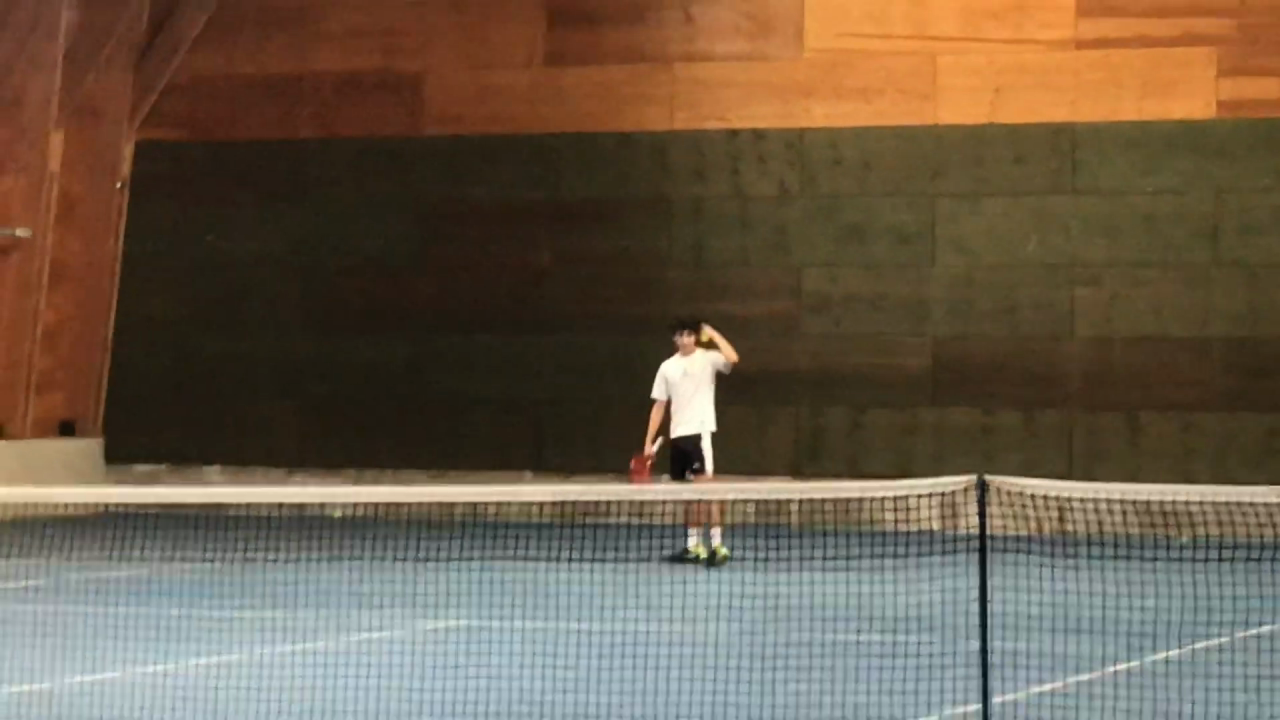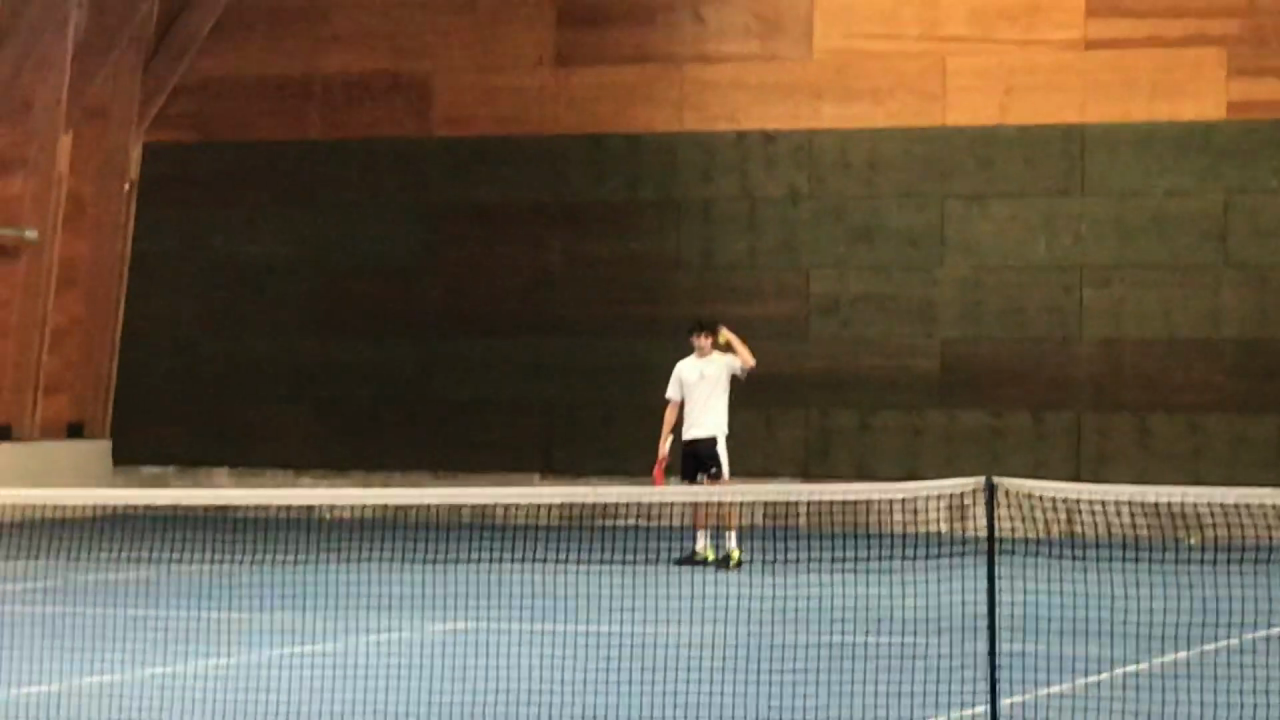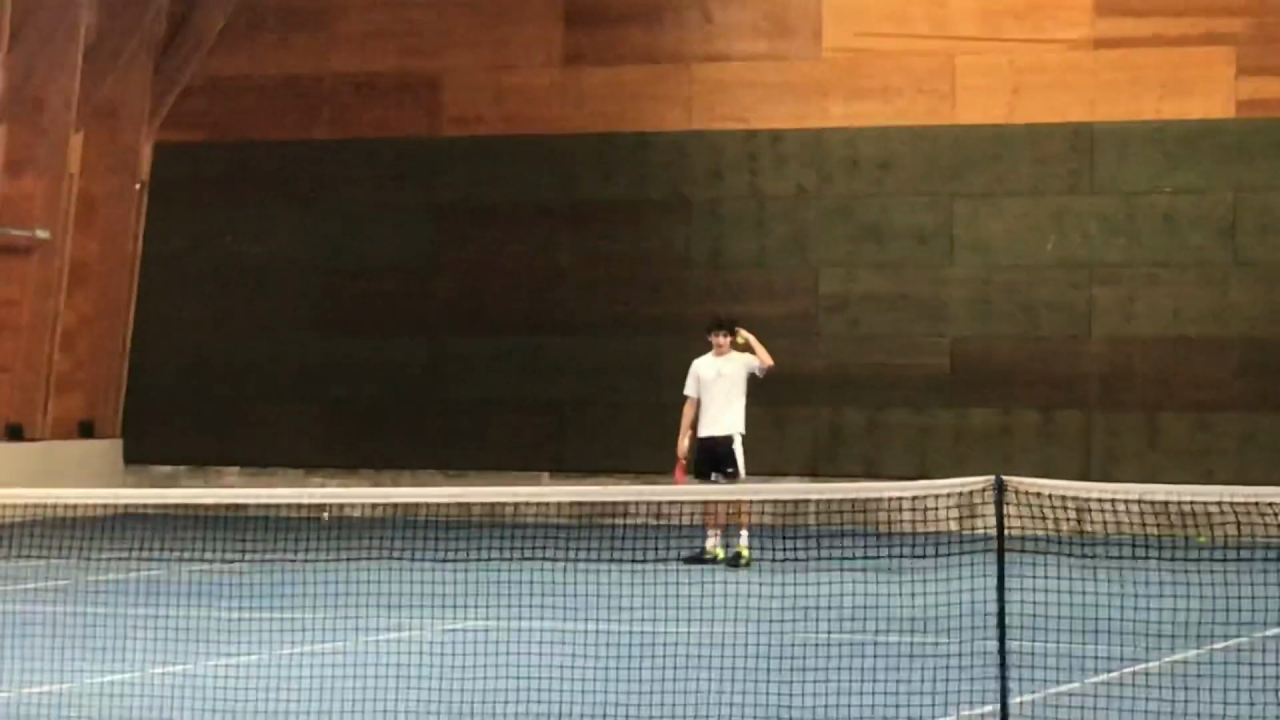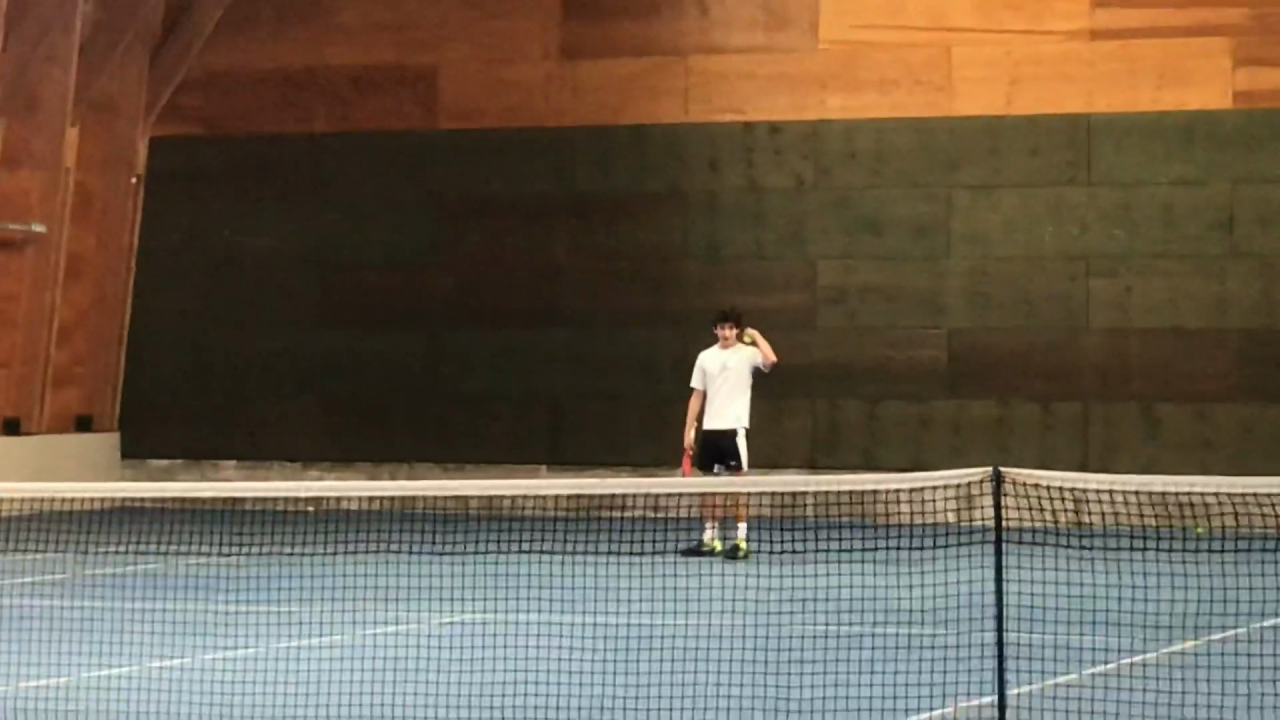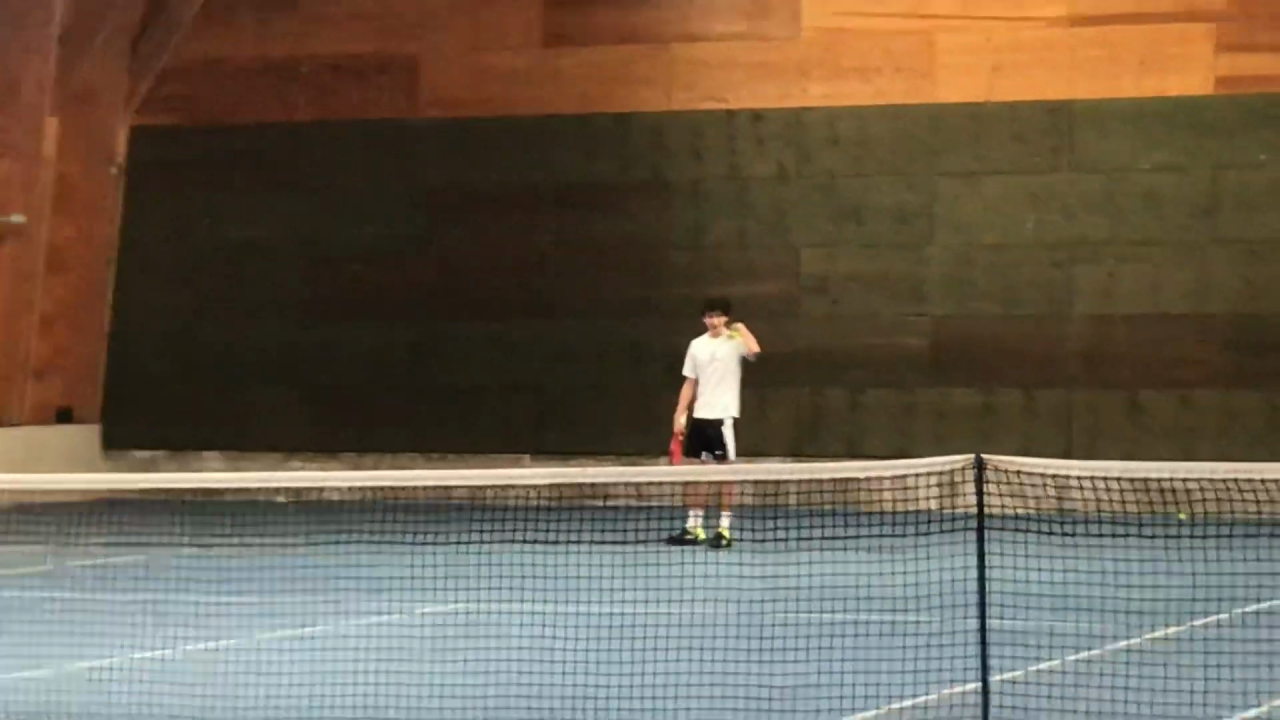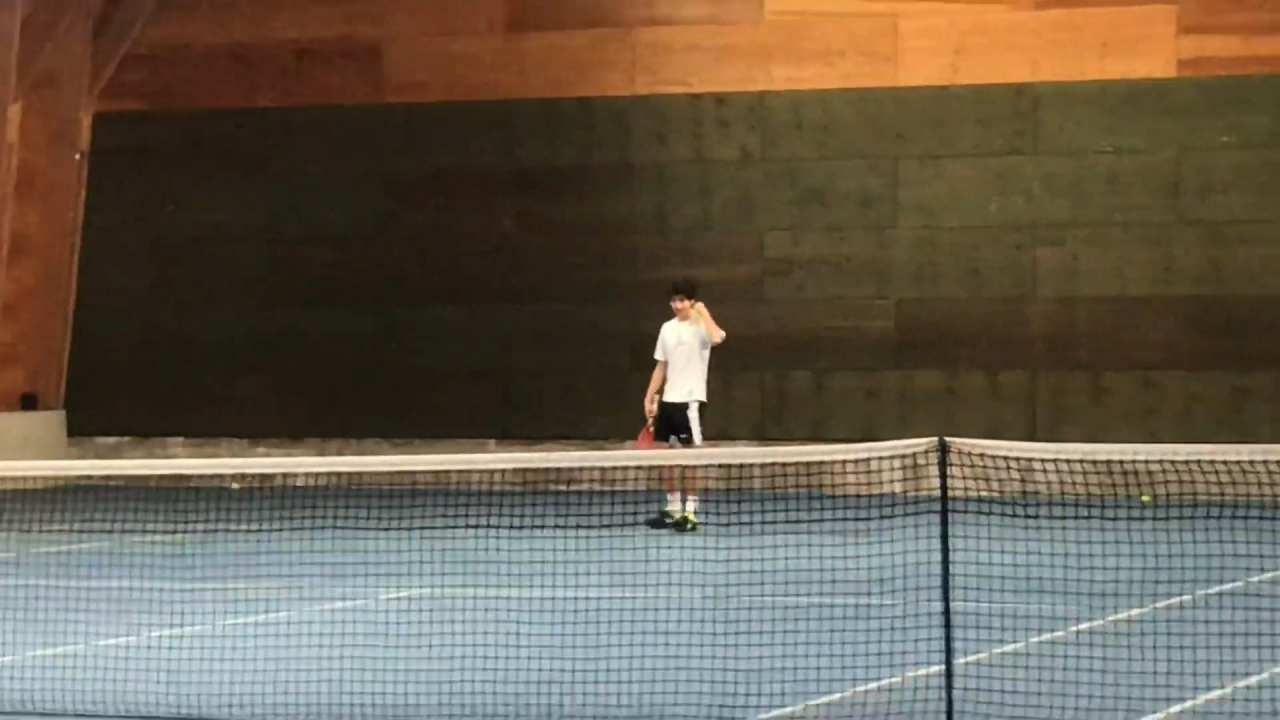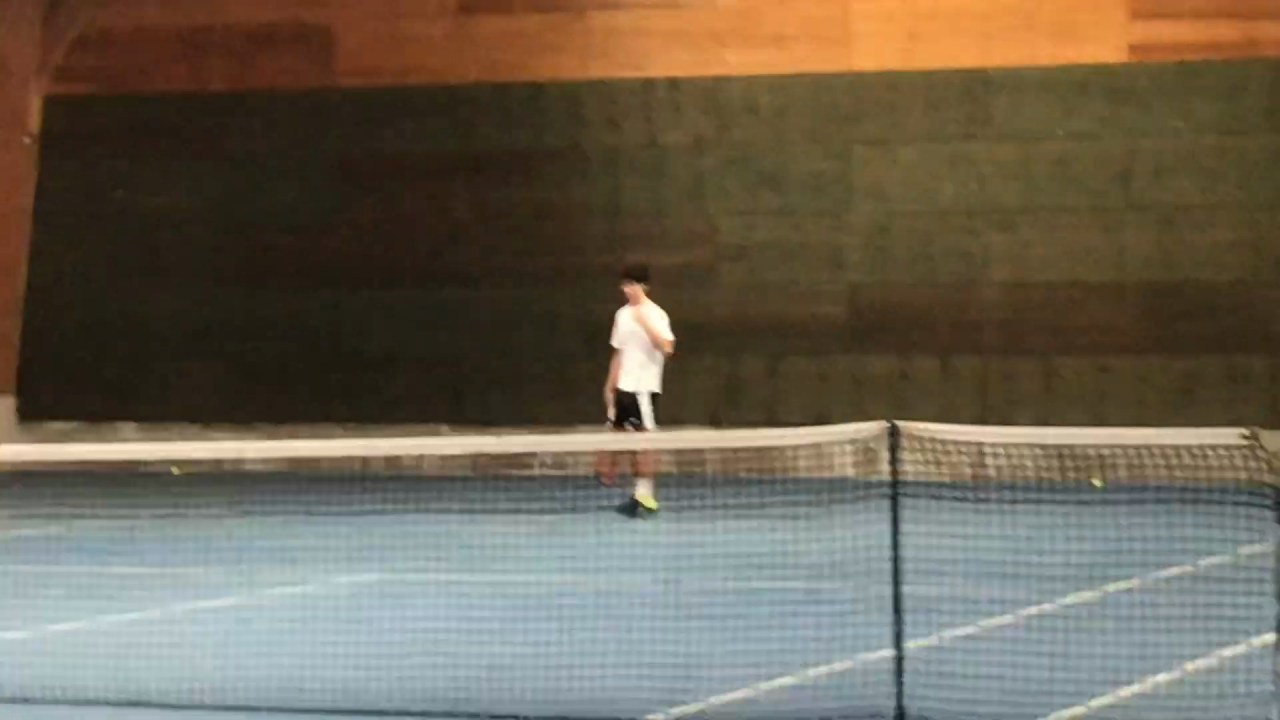
dt=0.2s
person 1, frame 1
left shoulder: (708, 358)
right shoulder: (667, 367)
left elbow: (732, 359)
right elbow: (659, 406)
left wrist: (713, 335)
right wrist: (648, 441)
left hip: (700, 431)
right hip: (677, 435)
left ankle: (718, 545)
right ankle: (693, 546)
person 1, frame 2
left shoulder: (724, 361)
right shoulder: (682, 367)
left elbow: (749, 363)
right elbow: (673, 406)
left wrist: (731, 338)
right wrist: (663, 441)
left hip: (714, 435)
right hip: (689, 437)
left ankle: (733, 549)
right ankle: (702, 548)
person 1, frame 3
left shoulder: (742, 360)
right shoulder: (699, 364)
left elbow: (767, 363)
right elbow: (691, 403)
left wrist: (749, 337)
right wrist: (682, 438)
left hip: (730, 434)
right hip: (705, 436)
left ankle: (743, 548)
right ankle: (712, 547)
person 1, frame 4
left shoulder: (747, 353)
right shoulder: (705, 357)
left elbow: (771, 360)
right elbow: (697, 395)
left wrist: (756, 336)
right wrist: (688, 429)
left hip: (735, 427)
right hip: (709, 428)
left ankle: (741, 540)
right ankle: (710, 540)
person 1, frame 5
left shoulder: (735, 342)
right shoulder: (696, 345)
left elbow: (754, 350)
right elbow: (690, 383)
left wrist: (741, 329)
right wrist: (678, 415)
left hip: (723, 416)
right hip: (699, 416)
left ankle: (724, 529)
right ankle: (693, 528)
person 1, frame 6
left shoulder: (701, 325)
right shoulder: (666, 329)
left elbow: (717, 339)
left wrist: (704, 312)
right wrist: (649, 397)
left hip: (690, 400)
right hip: (668, 399)
left ankle: (690, 512)
right ankle: (672, 510)
person 1, frame 7
left shoulder: (655, 314)
right shoulder: (621, 315)
left elbow: (667, 348)
left wrist: (645, 323)
right wrist: (609, 385)
left hip: (644, 387)
right hip: (624, 387)
left ankle: (646, 497)
right ankle: (639, 494)
